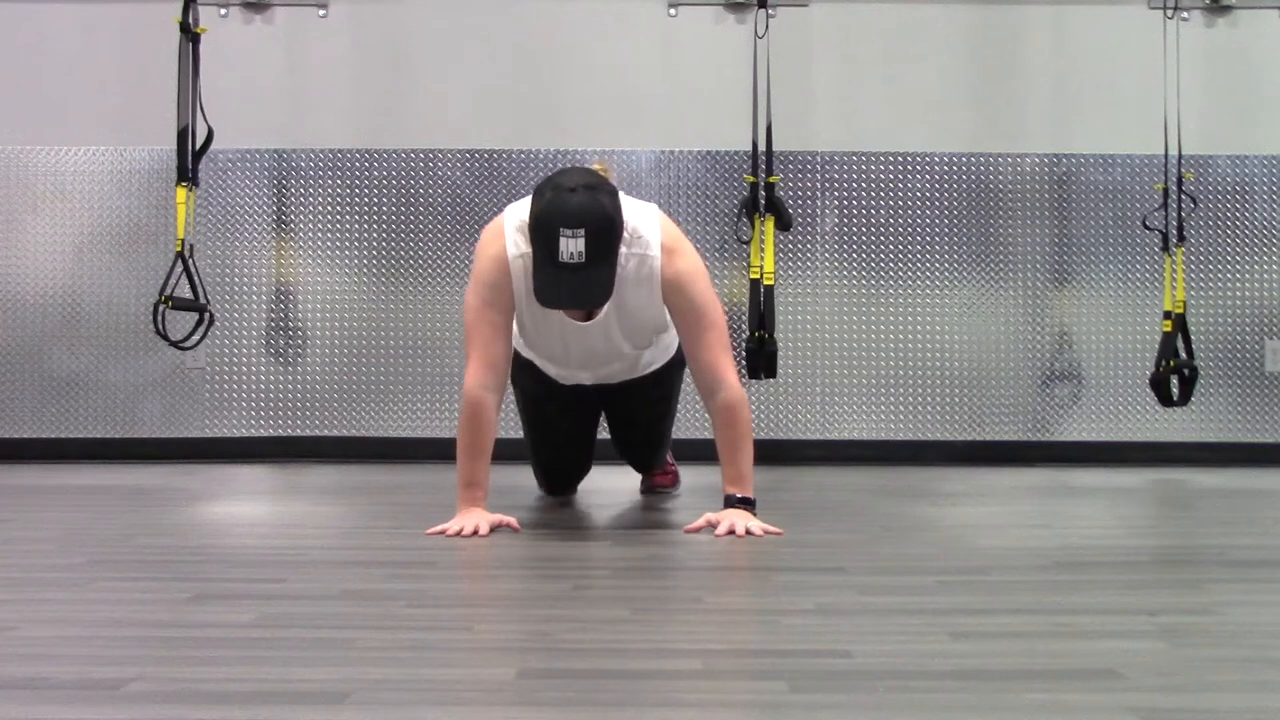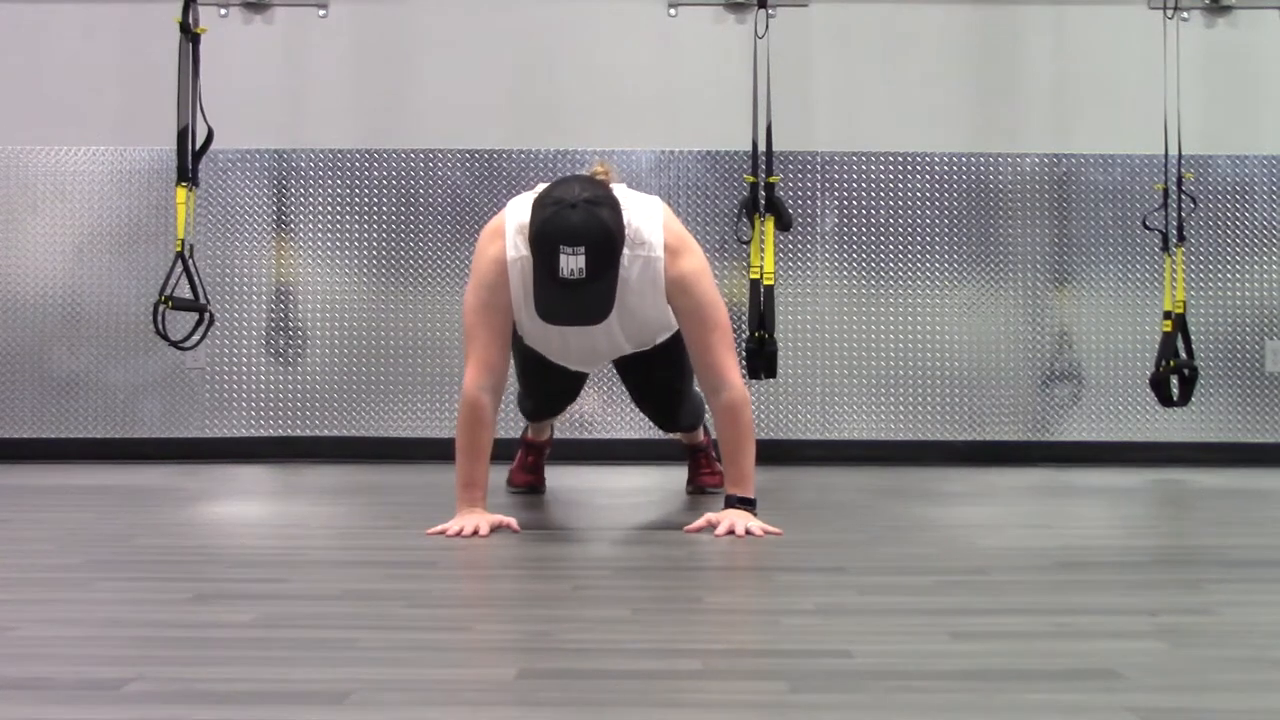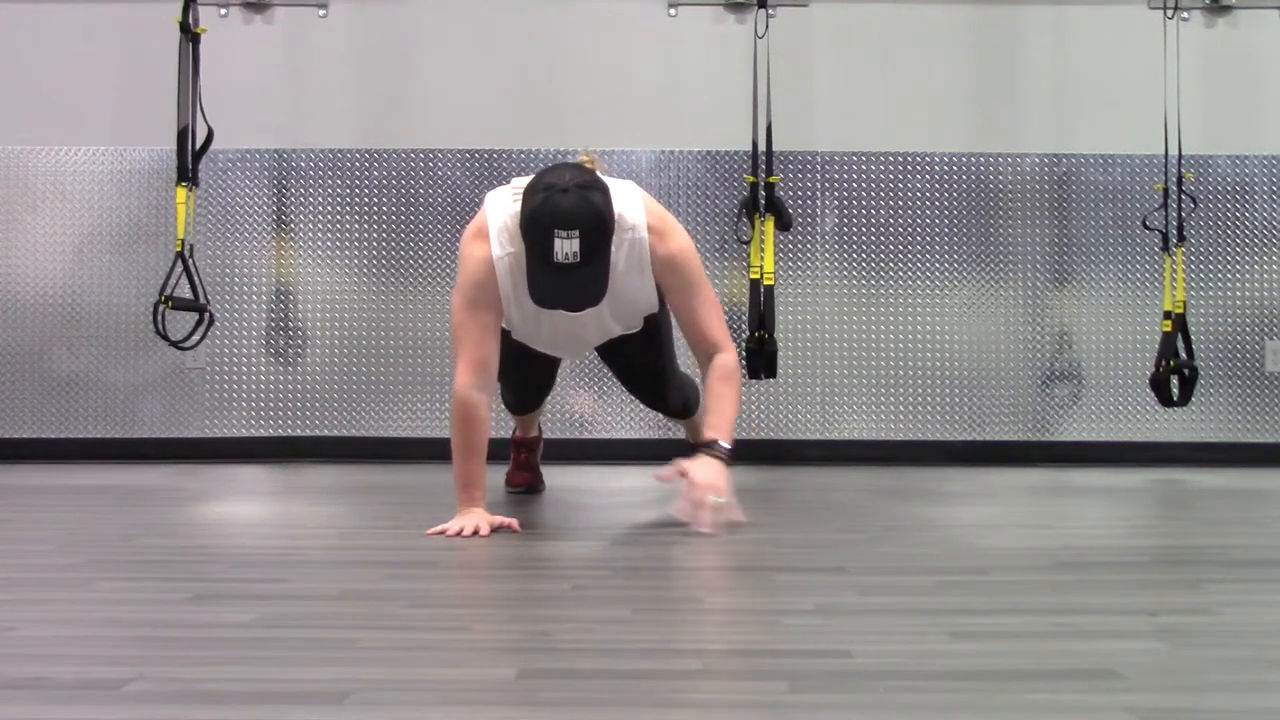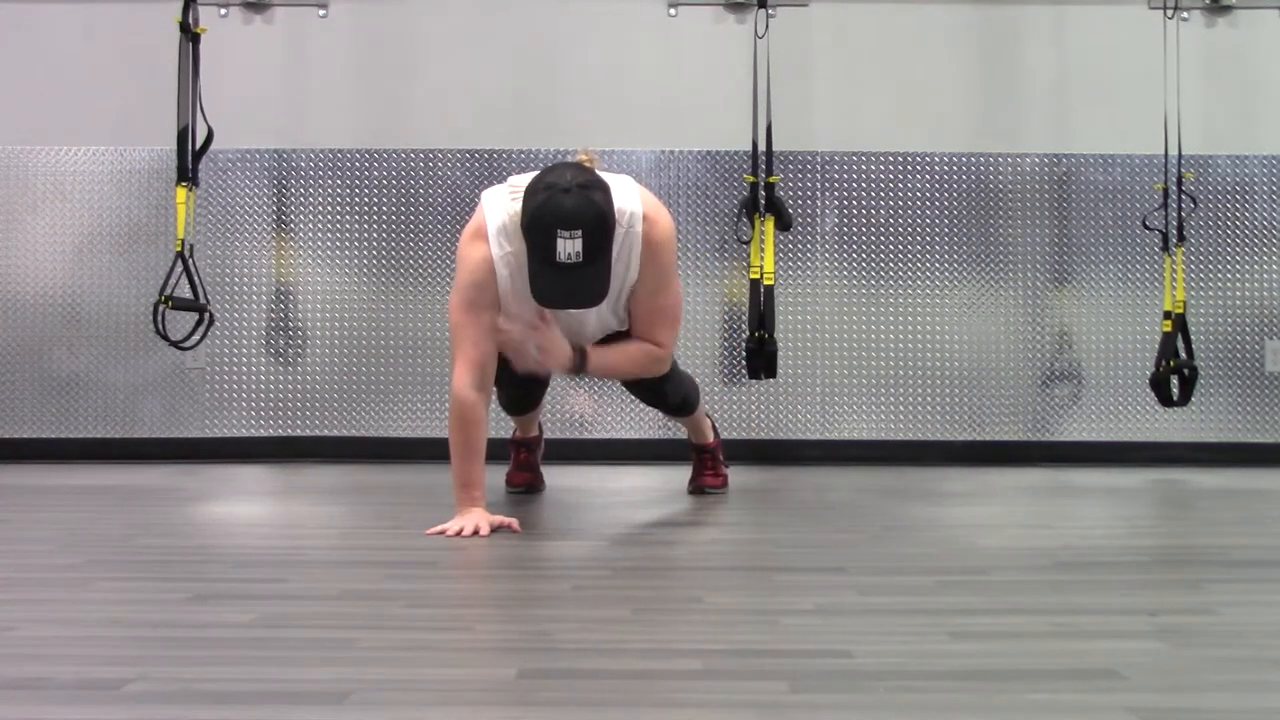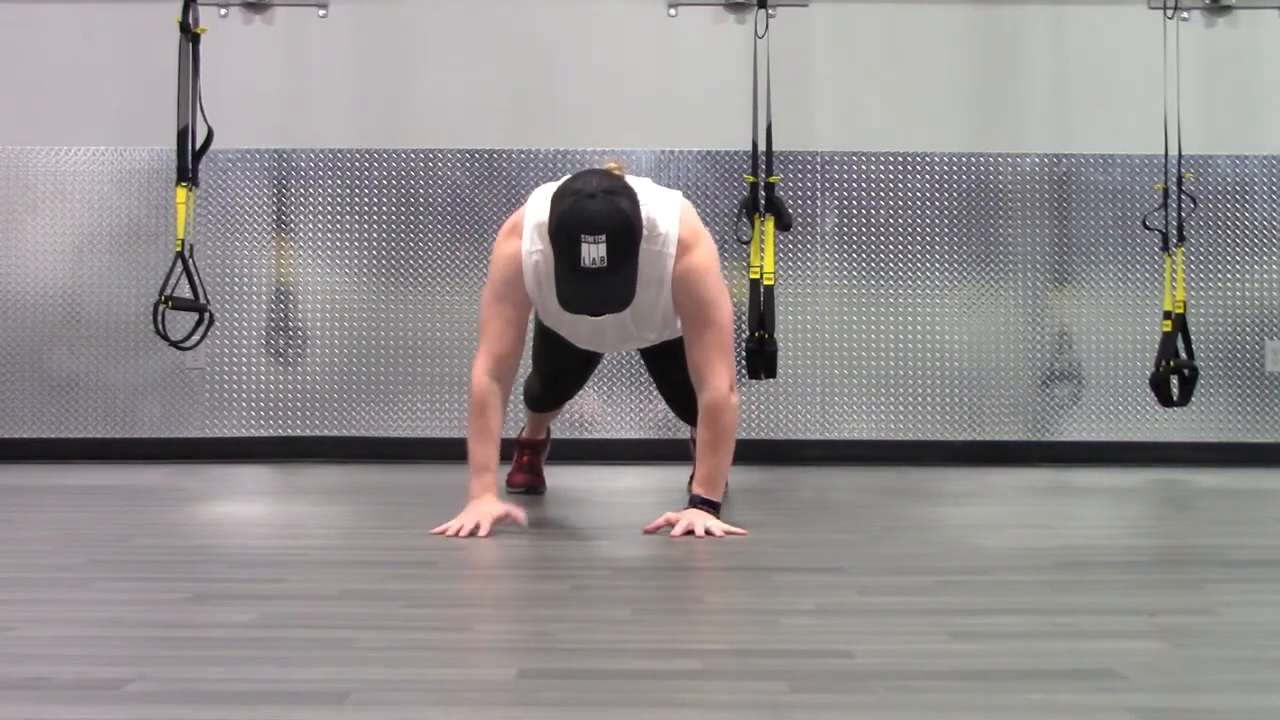
dt=1s
person 1, frame 1
left shoulder: (665, 250)
right shoulder: (503, 245)
left elbow: (722, 385)
right elbow: (481, 384)
left wrist: (739, 502)
right wrist: (471, 505)
left knee: (645, 458)
right knee: (558, 481)
left ankle: (657, 456)
right ankle: (570, 443)
person 1, frame 2
left shoulder: (669, 247)
right shoulder: (502, 244)
left elbow: (725, 384)
right elbow: (480, 384)
left wrist: (740, 502)
right wrist: (470, 506)
left ankle: (697, 442)
right ankle: (535, 441)
person 1, frame 3
left shoulder: (653, 232)
right shoulder: (487, 240)
left elbow: (720, 353)
right elbow: (471, 382)
left wrist: (714, 451)
right wrist: (471, 505)
right knee: (521, 387)
left ankle: (699, 438)
right ankle: (526, 439)
person 1, frame 4
left shoulder: (649, 224)
right shoulder: (485, 237)
left elbow: (657, 353)
right elbow: (469, 380)
left wrist: (573, 358)
right wrist: (470, 505)
left knee: (660, 385)
right knee: (515, 386)
left ankle: (706, 439)
right ankle: (526, 440)
person 1, frame 5
left shoulder: (685, 244)
right shoulder: (521, 238)
left elbow: (718, 385)
right elbow: (490, 373)
left wrist: (705, 503)
right wrist: (482, 493)
left knee: (688, 395)
left ankle: (707, 444)
right ankle: (532, 441)
